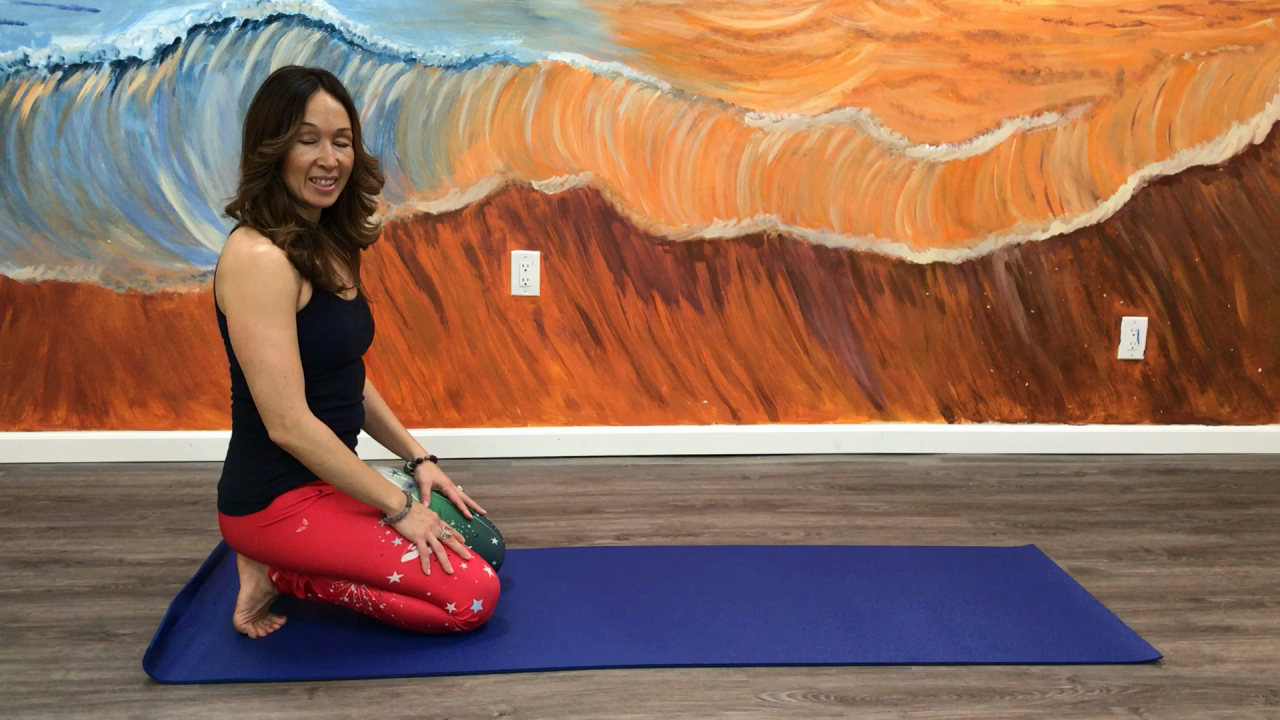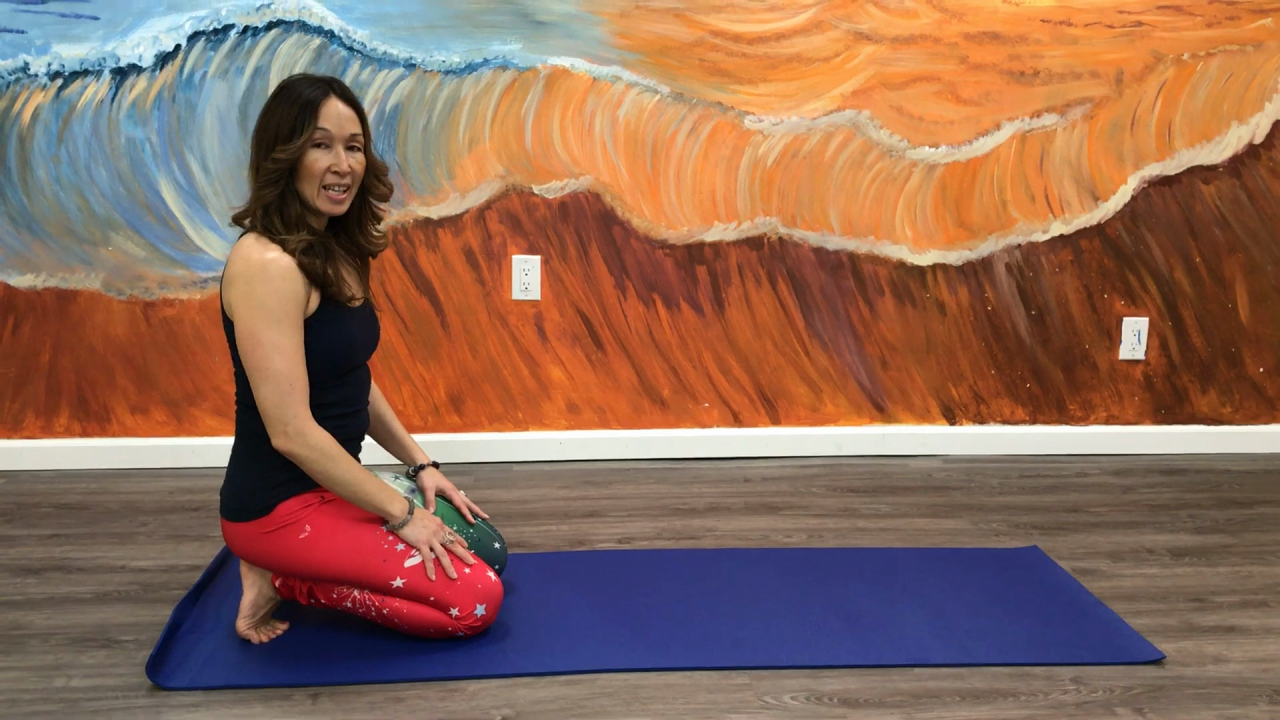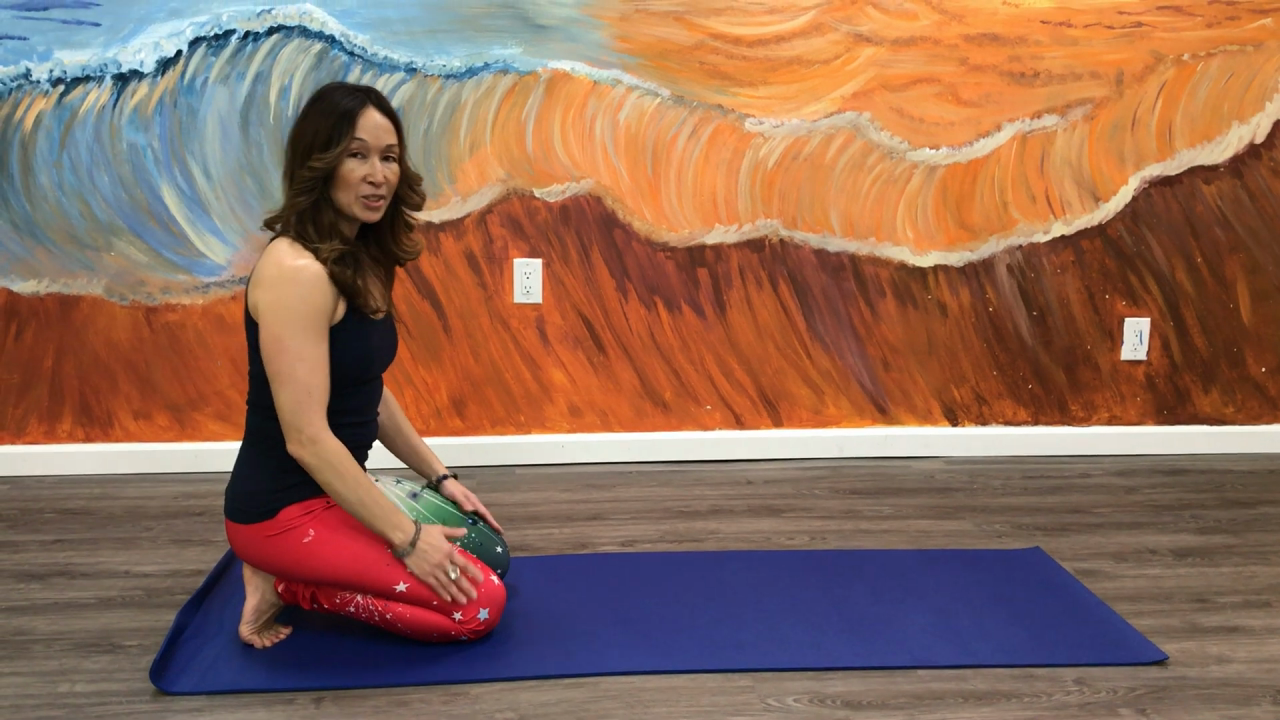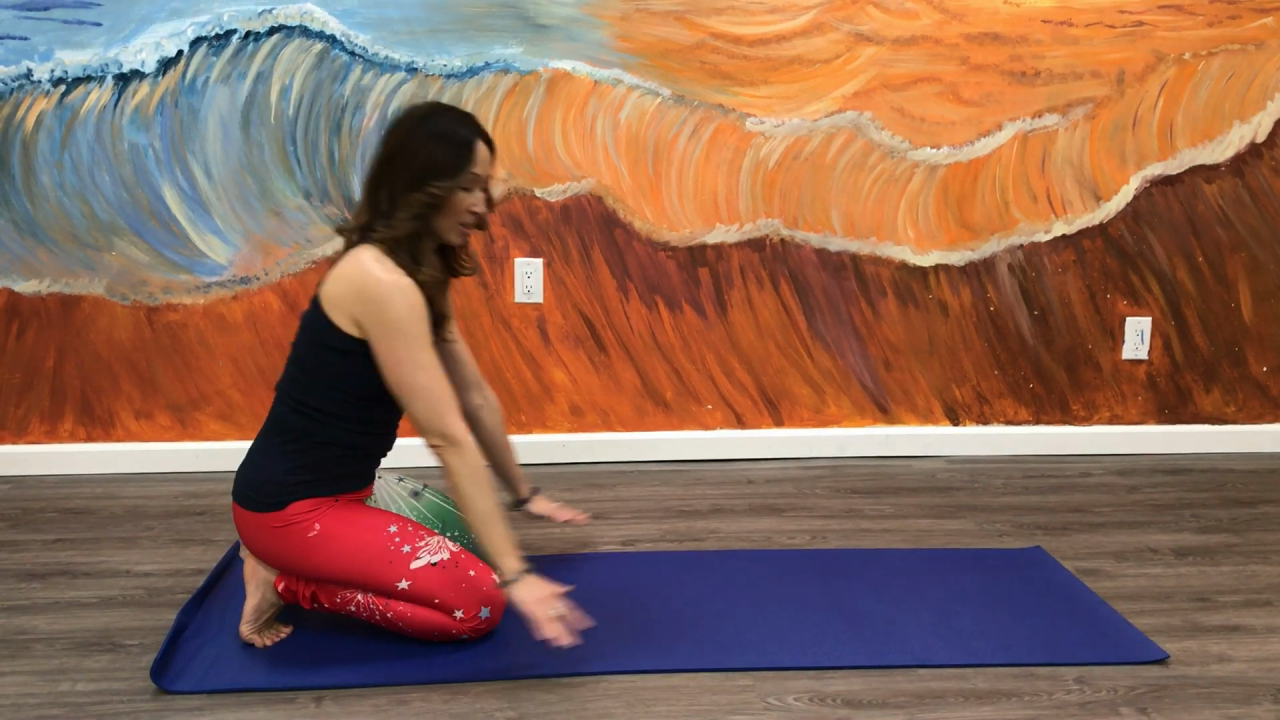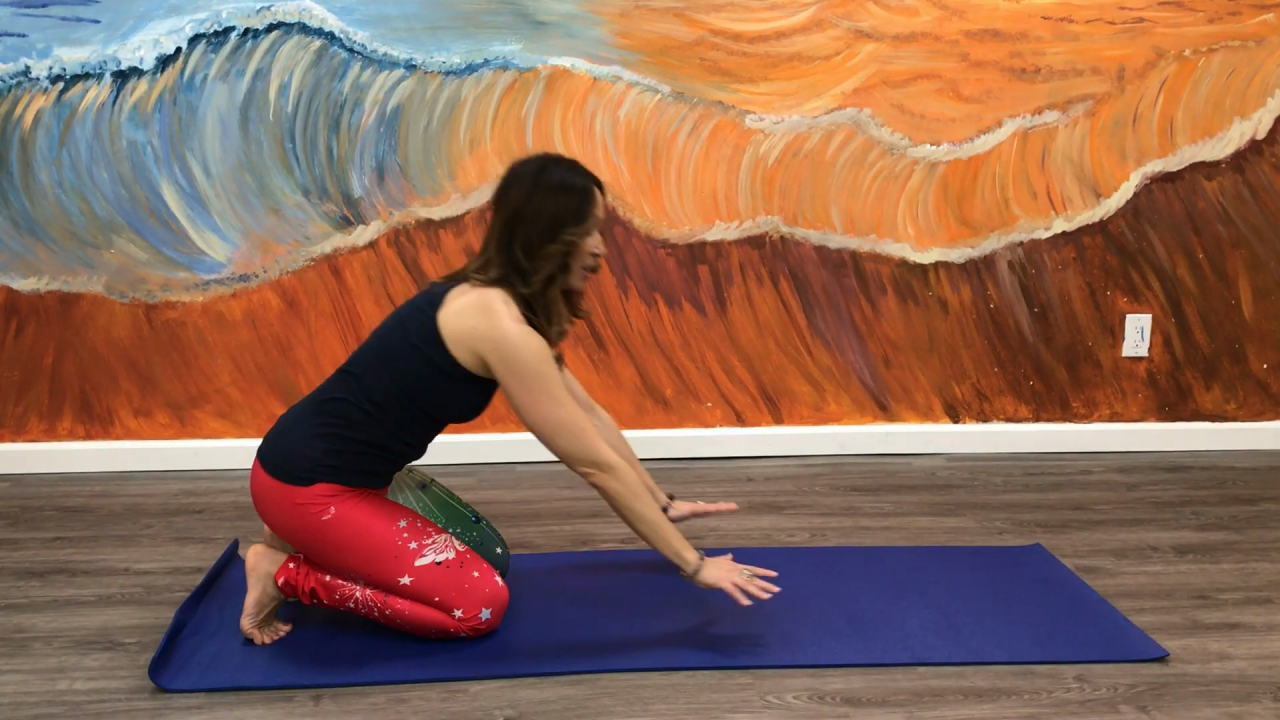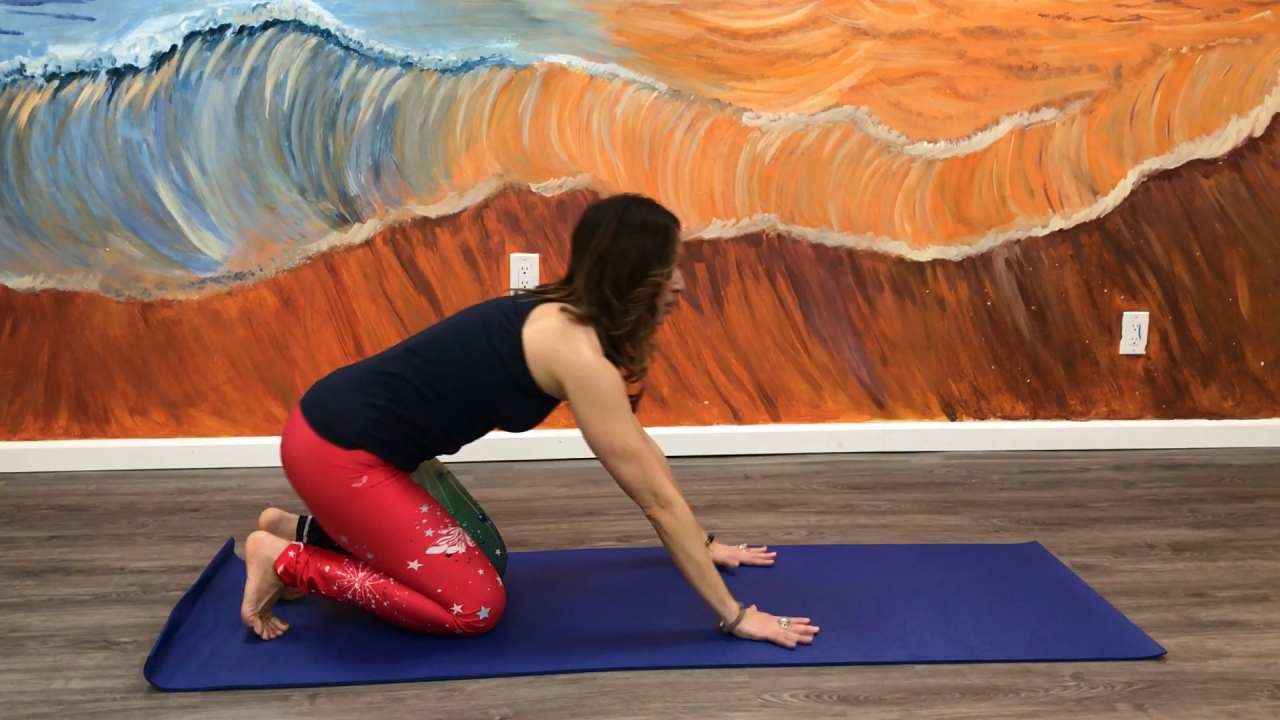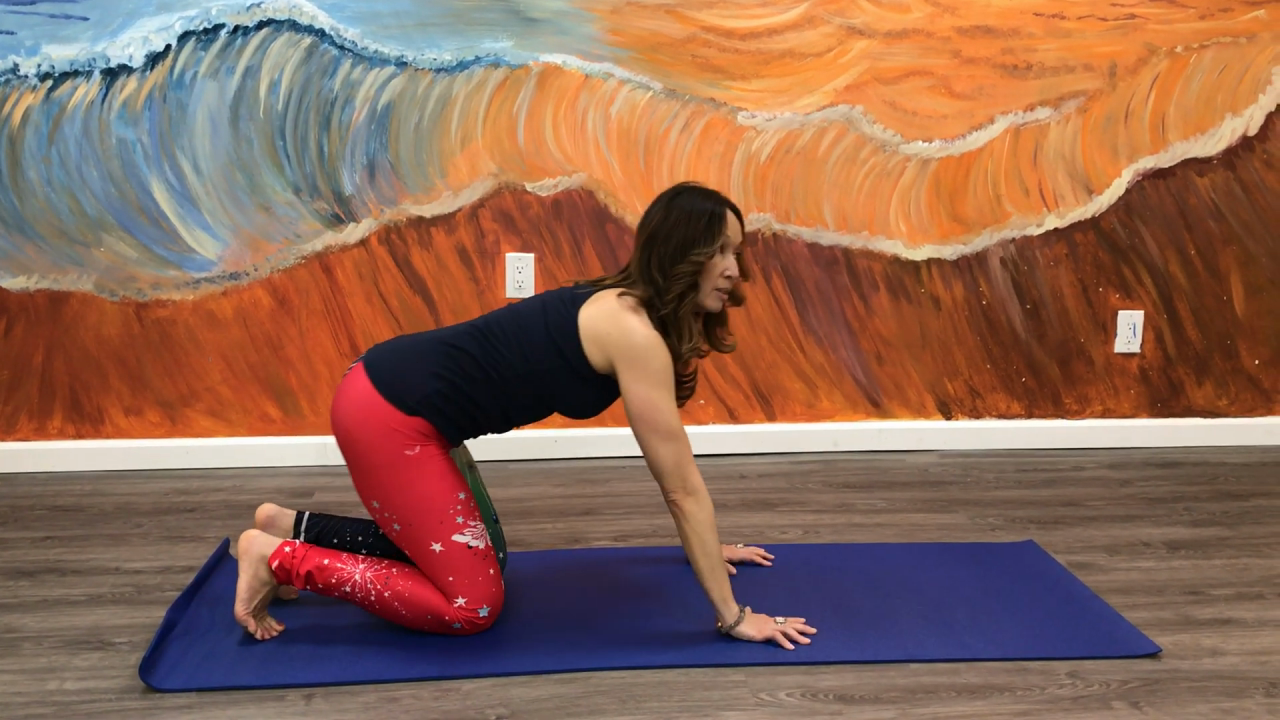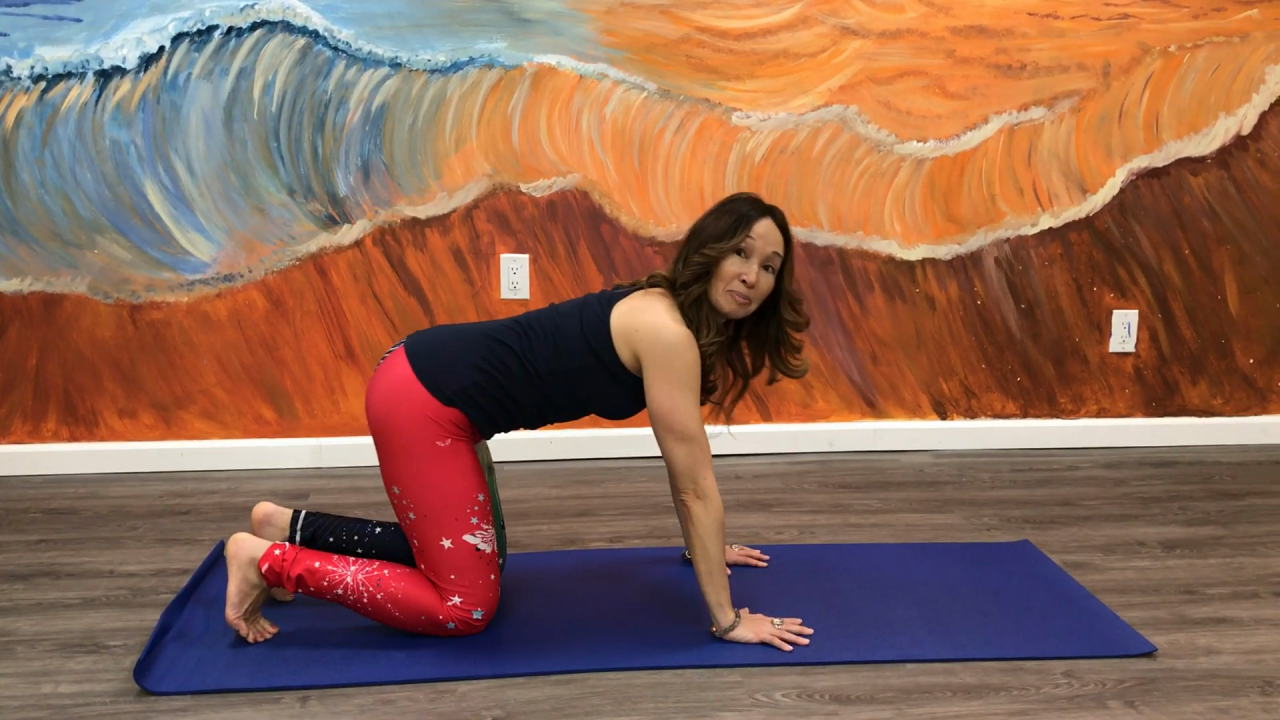
dt=0.4s
person 1, frame 1
left shoulder: (325, 244)
right shoulder: (259, 258)
right elbow: (288, 422)
left wrist: (418, 459)
right wrist: (398, 507)
left hip: (320, 481)
right hip: (278, 498)
left knee: (477, 545)
right knee: (472, 594)
left ankle: (284, 565)
right ankle: (281, 574)
person 1, frame 2
left shoulder: (334, 250)
right shoulder: (268, 265)
right elbow: (291, 431)
left wrist: (420, 465)
right wrist: (401, 512)
left hip: (324, 487)
right hip: (280, 505)
left knee: (477, 548)
right knee: (475, 599)
left ankle: (290, 572)
right ankle: (283, 580)
person 1, frame 3
left shoulder: (361, 258)
right shoulder: (298, 271)
right elbow: (307, 437)
left wrist: (439, 477)
right wrist: (406, 541)
left hip: (326, 494)
right hip: (285, 509)
left knee: (477, 559)
right knee: (477, 602)
left ankle: (290, 575)
right ankle: (285, 585)
person 1, frame 4
left shoulder: (409, 270)
right shoulder: (382, 283)
left elbow: (473, 393)
right elbow: (449, 439)
left wrist: (522, 494)
right wrist: (514, 576)
left hip: (333, 492)
right hip: (293, 504)
left knee: (456, 565)
right knee: (476, 601)
left ankle: (295, 568)
right ankle: (286, 584)
person 1, frame 5
left shoulder: (492, 299)
right shoulder: (499, 326)
left elbow: (588, 414)
right elbow: (597, 465)
left wrist: (662, 503)
right wrist: (694, 565)
left hip: (327, 468)
right hip: (309, 481)
left knee: (475, 553)
right knee: (478, 603)
left ankle: (300, 540)
right ankle: (287, 573)
person 1, frame 6
left shoulder: (564, 320)
right shoulder: (576, 351)
left elbow: (641, 450)
right elbow: (657, 497)
left wrist: (701, 544)
right wrist: (733, 615)
left hip: (350, 429)
right hip: (336, 448)
left knee: (473, 558)
right knee: (474, 605)
left ankle: (298, 530)
right ankle: (287, 562)
person 1, frame 7
left shoulder: (632, 311)
right shoulder: (635, 333)
left elbow: (673, 471)
right elbow: (682, 484)
left wrist: (705, 546)
right wrist: (732, 616)
left hip: (396, 397)
right hip: (389, 412)
left knee: (466, 559)
right knee: (472, 604)
left ankle: (295, 528)
right ankle: (278, 558)
person 1, frame 8
left shoulder: (687, 319)
right shoulder: (668, 332)
left elbow: (682, 469)
right elbow: (697, 487)
left wrist: (703, 550)
right wrist: (727, 619)
left hip: (430, 386)
right hip: (422, 400)
left knee: (467, 559)
right knee: (465, 606)
left ankle: (294, 529)
right ankle: (266, 560)
